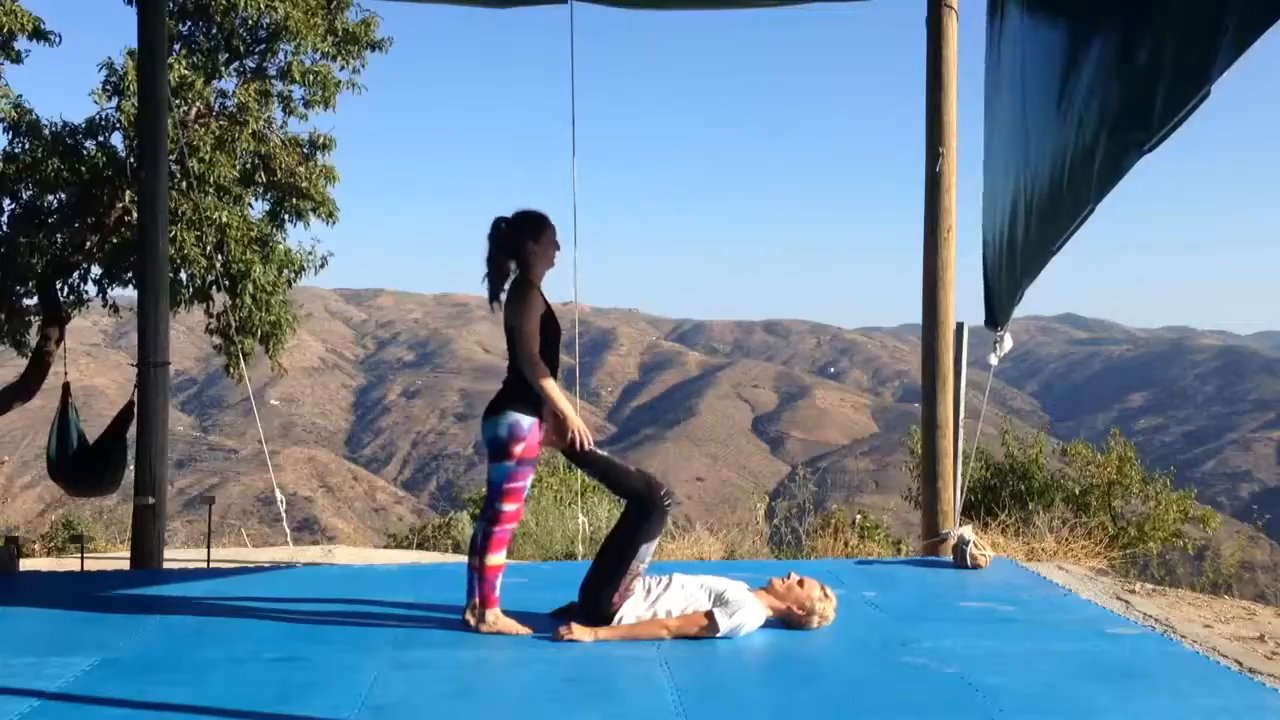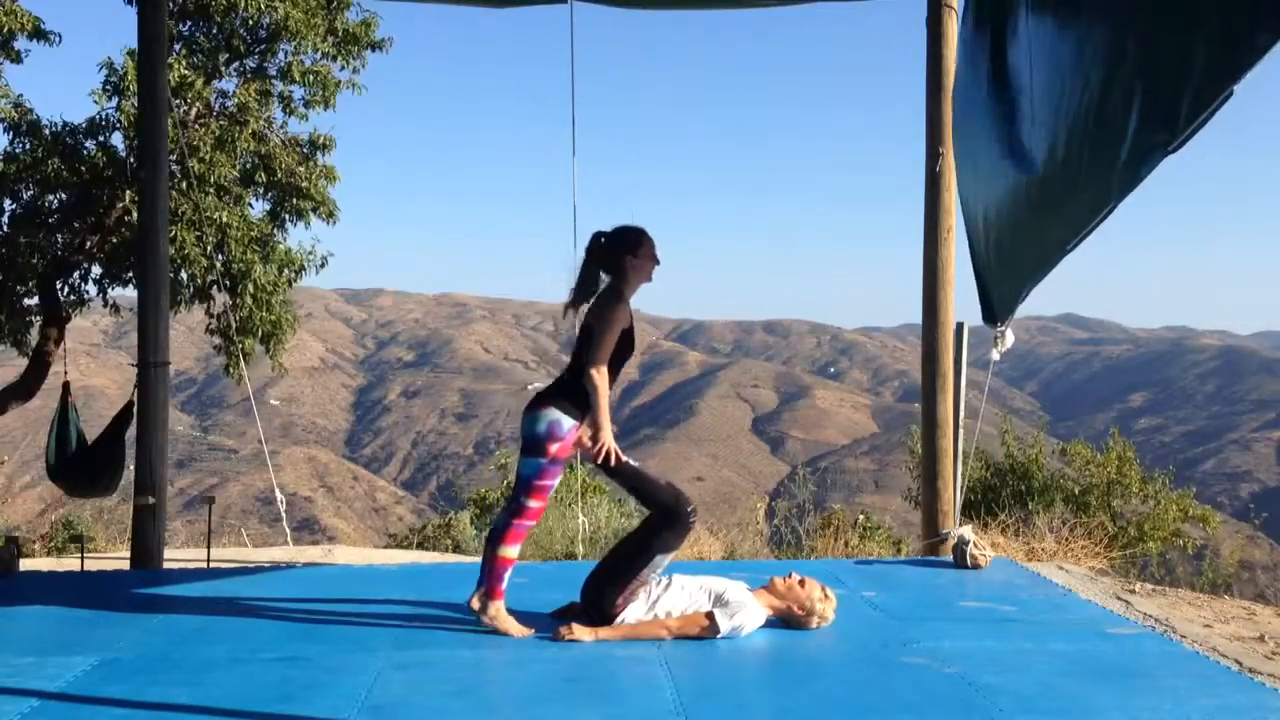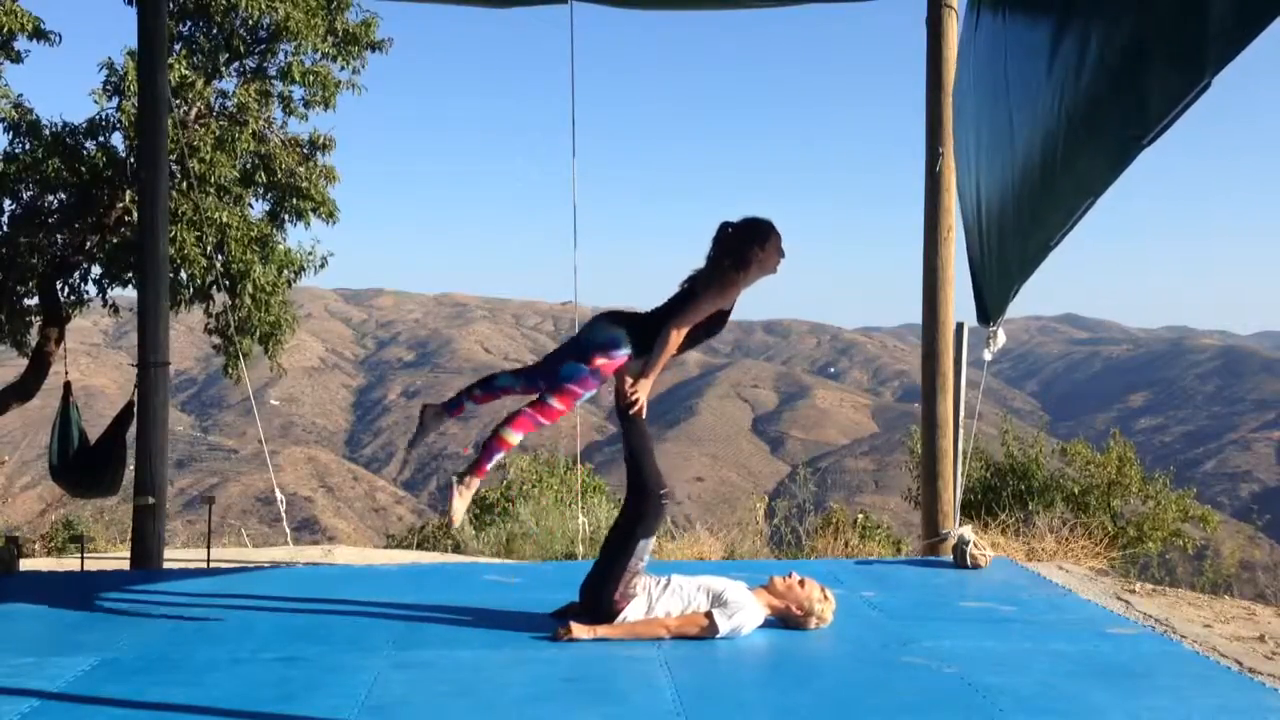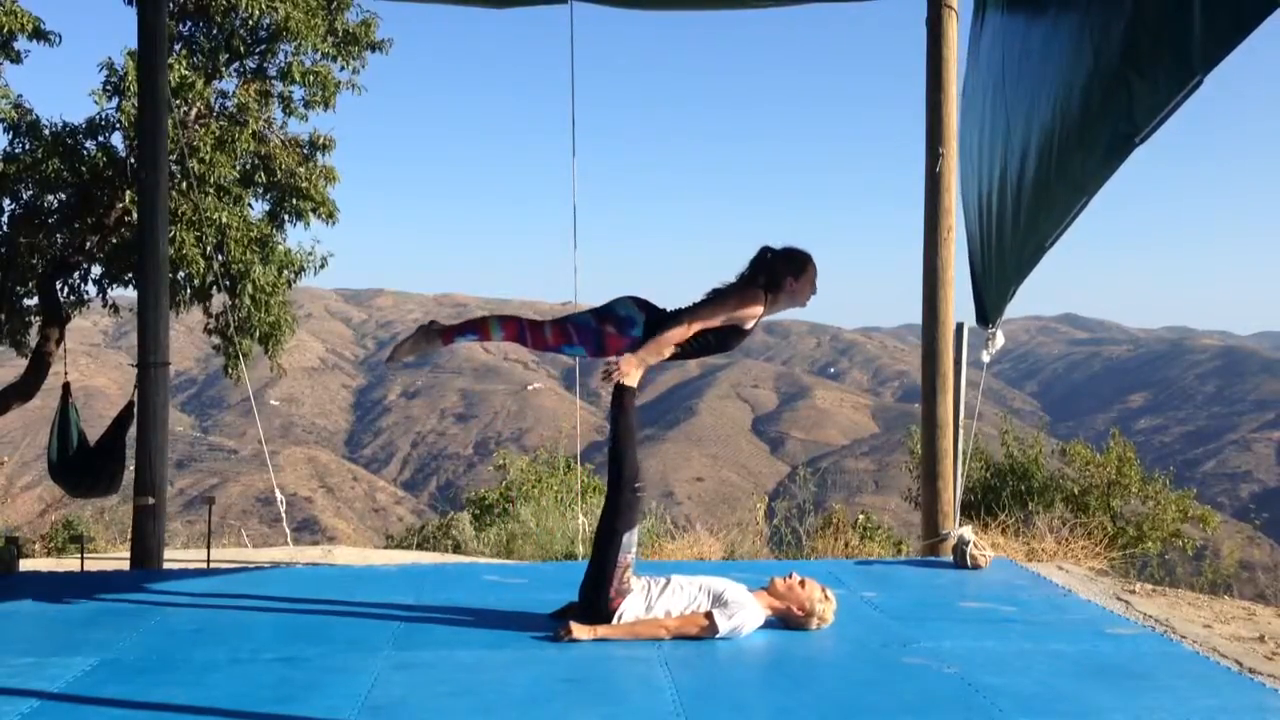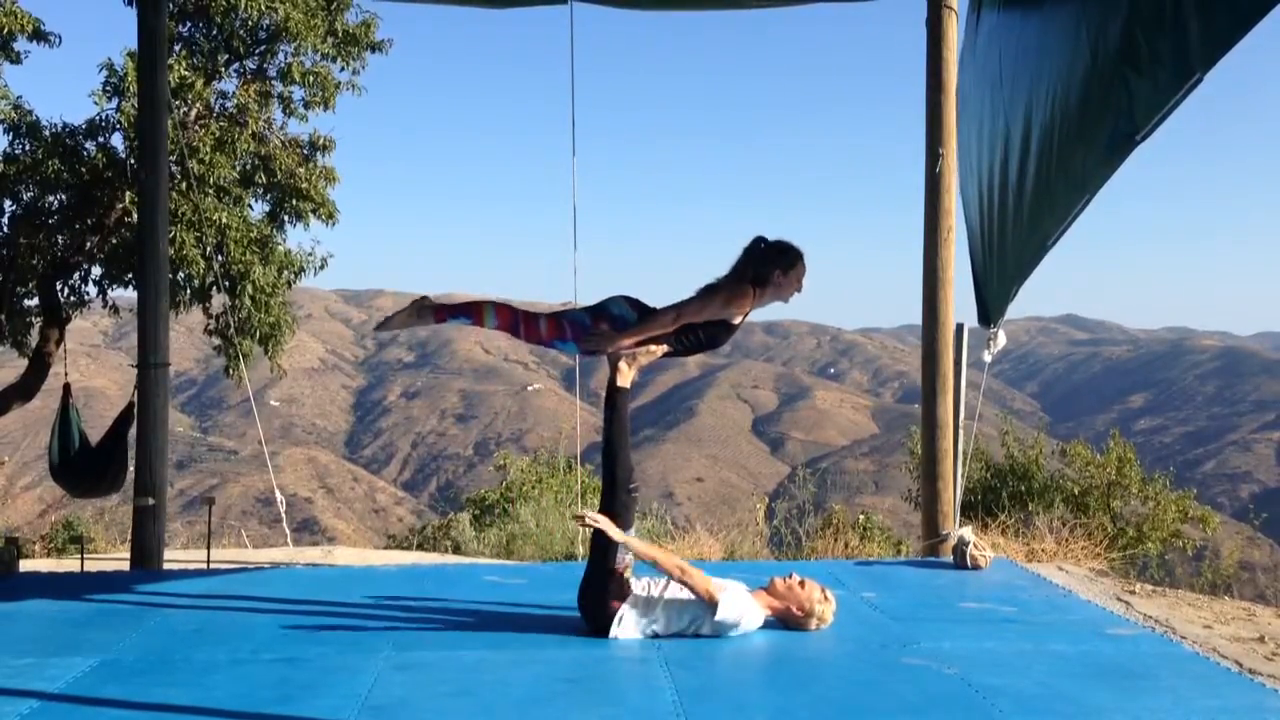
dt=1s
person 1, frame 1
left shoulder: (525, 292)
right shoulder: (527, 292)
right elbow: (531, 362)
left wrist: (552, 414)
right wrist: (568, 412)
left hip: (513, 413)
right hip: (516, 417)
left knee: (495, 513)
right knee: (504, 515)
left ankle: (477, 605)
right ankle: (489, 613)
person 1, frame 2
left shoulder: (608, 300)
right shoulder: (617, 305)
right elbow: (596, 369)
left wrist: (588, 422)
right wrist: (604, 428)
left hip: (551, 411)
right hip: (557, 417)
left knee: (520, 506)
right knee: (526, 510)
left ankle: (484, 596)
right ankle: (492, 604)
person 1, frame 3
left shoulder: (721, 276)
right shoulder: (730, 285)
right elbow: (676, 329)
left wrist: (643, 365)
right wrist: (648, 378)
left hip: (614, 332)
right hip: (616, 341)
left knee: (528, 380)
right knee: (543, 408)
left ankle: (440, 412)
right ankle: (469, 479)
person 1, frame 4
left shoulder: (748, 299)
right shoulder: (752, 305)
right elbow: (690, 324)
left wrist: (639, 355)
right wrist: (638, 358)
left hip: (634, 325)
right hip: (632, 328)
left knee: (537, 333)
right knee: (534, 334)
left ankle: (441, 333)
right ankle: (436, 336)
person 1, frame 5
left shoulder: (737, 292)
right shoulder: (741, 299)
right elbow: (678, 316)
left wrist: (626, 341)
right wrist: (624, 341)
left hip: (626, 323)
right hip: (623, 326)
left knee: (529, 326)
right knee: (526, 325)
left ankle: (431, 311)
right ankle: (428, 314)
person 2, frame 1
left shoulder: (745, 615)
right shoulder: (744, 596)
left elbow: (670, 628)
left wrist: (595, 633)
left hip: (613, 606)
right hip: (616, 602)
left knee: (653, 497)
person 2, frame 2
left shoulder: (746, 616)
right shoulder: (743, 596)
left elbow: (671, 628)
left wrist: (596, 633)
left hip: (615, 607)
right hip: (613, 602)
left knee: (679, 512)
person 2, frame 3
left shoulder: (745, 616)
right shoulder: (742, 595)
left elbow: (669, 628)
left wrist: (594, 631)
left hip: (614, 608)
right hip: (616, 603)
left knee: (652, 497)
left ankle: (627, 398)
person 2, frame 4
left shoulder: (745, 616)
right shoulder: (743, 599)
left elbow: (668, 629)
left wrist: (594, 632)
left hip: (613, 608)
right hip: (616, 603)
left knee: (627, 495)
left ankle: (628, 383)
person 2, frame 5
left shoulder: (743, 614)
right shoulder: (739, 598)
left elbow: (683, 571)
right elbow: (688, 579)
left wrist: (620, 536)
left hip: (610, 613)
right hip: (616, 608)
left knee: (621, 499)
left ankle: (621, 378)
